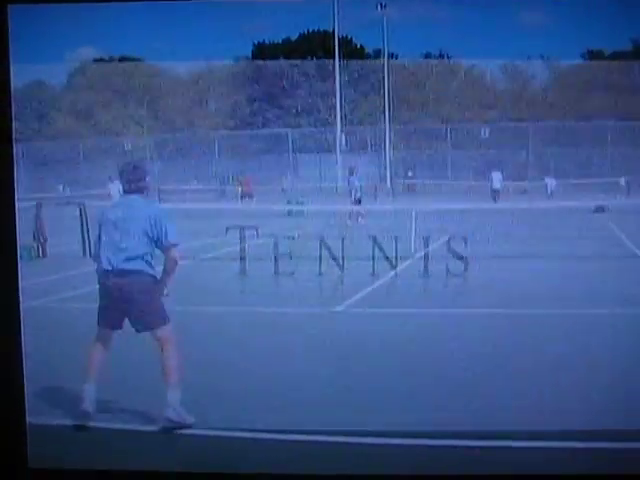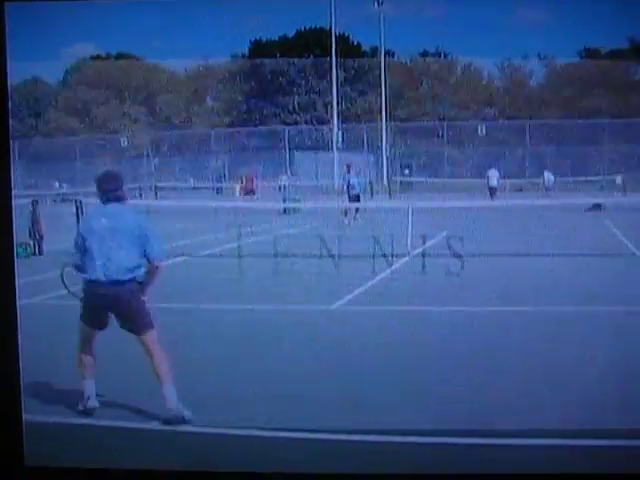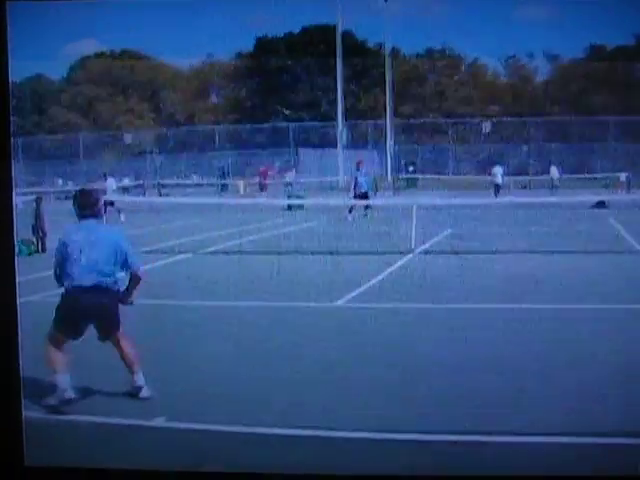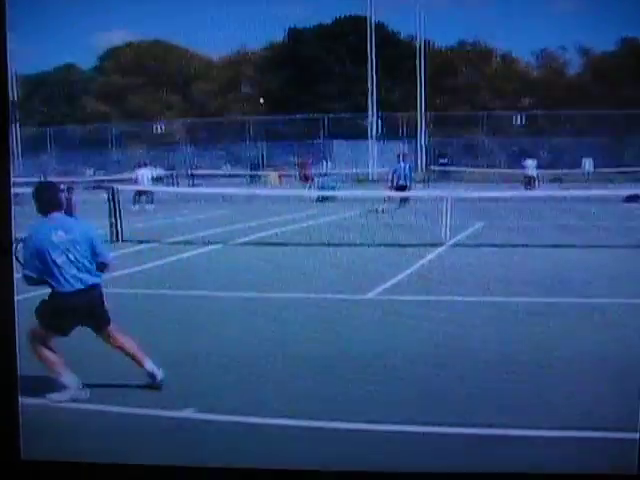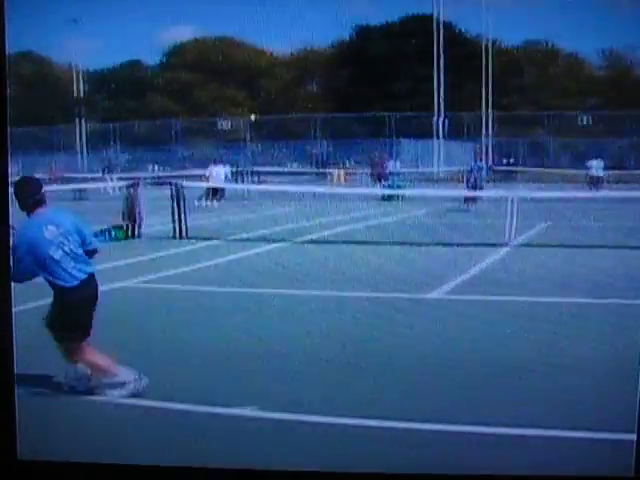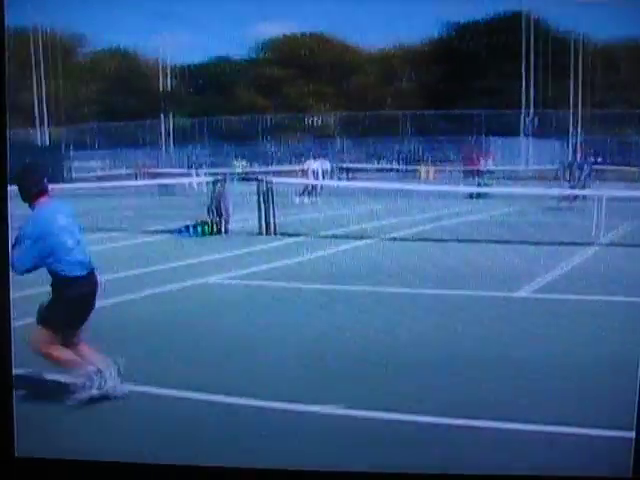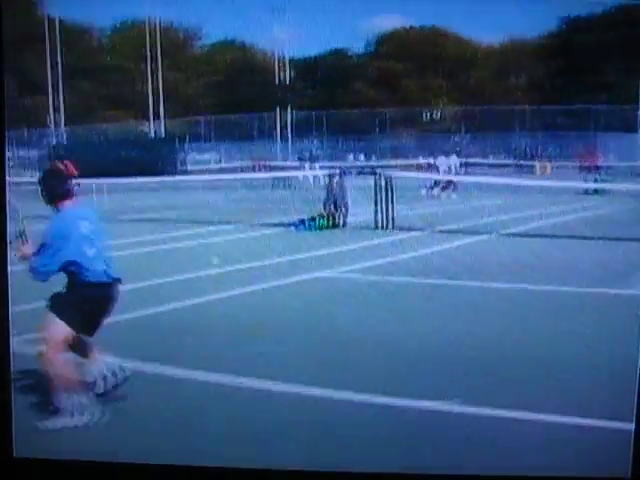
dt=0.2s
person 1, frame 1
left shoulder: (108, 211)
right shoulder: (152, 211)
left elbow: (97, 253)
right elbow: (172, 257)
right wrist: (162, 284)
left hip: (109, 282)
right hip: (140, 281)
left knee: (102, 341)
right knee: (167, 343)
left ankle: (87, 400)
right ankle: (173, 409)
person 1, frame 2
left shoulder: (87, 222)
right shoulder: (136, 220)
left elbow: (78, 265)
right elbow: (155, 265)
right wrist: (142, 289)
left hip: (96, 289)
right hip: (128, 289)
left knee: (86, 342)
right knee: (153, 345)
left ankle: (90, 398)
right ankle: (172, 404)
person 1, frame 3
left shoulder: (67, 237)
right shoulder: (114, 234)
left elbow: (59, 277)
right elbow: (136, 274)
right wrist: (126, 294)
left hip: (76, 298)
right hip: (108, 297)
left knee: (54, 344)
right knee: (117, 339)
left ankle: (64, 388)
right ankle: (140, 384)
person 1, frame 4
left shoulder: (34, 236)
right shoulder: (82, 227)
left elbow: (32, 278)
right elbow: (104, 263)
left hip: (65, 300)
right hip: (93, 294)
left knee: (37, 339)
right knee: (111, 334)
left ankle: (72, 387)
right ankle: (153, 371)
person 1, frame 5
left shoulder: (24, 234)
right shoulder: (67, 218)
left elbow: (19, 275)
right elbow: (92, 249)
left hip: (71, 294)
right hip: (88, 284)
left knee: (79, 348)
right knee: (55, 326)
left ankle: (129, 379)
right ankle: (80, 375)
person 1, frame 6
left shoulder: (36, 222)
right shoulder: (63, 209)
left elbow: (20, 265)
left wrist: (15, 249)
right wrist: (23, 243)
left hip: (72, 287)
right hip: (84, 281)
left knee: (42, 344)
right knee: (69, 340)
left ankle: (95, 376)
right ankle: (107, 376)
person 1, frame 7
left shoulder: (60, 224)
right shoulder: (88, 214)
left elbow: (40, 271)
left wrist: (29, 255)
right wrist: (41, 252)
left hip: (89, 291)
right hip: (103, 288)
left knee: (51, 346)
right knee: (65, 335)
left ankle: (77, 409)
right ankle: (106, 370)
